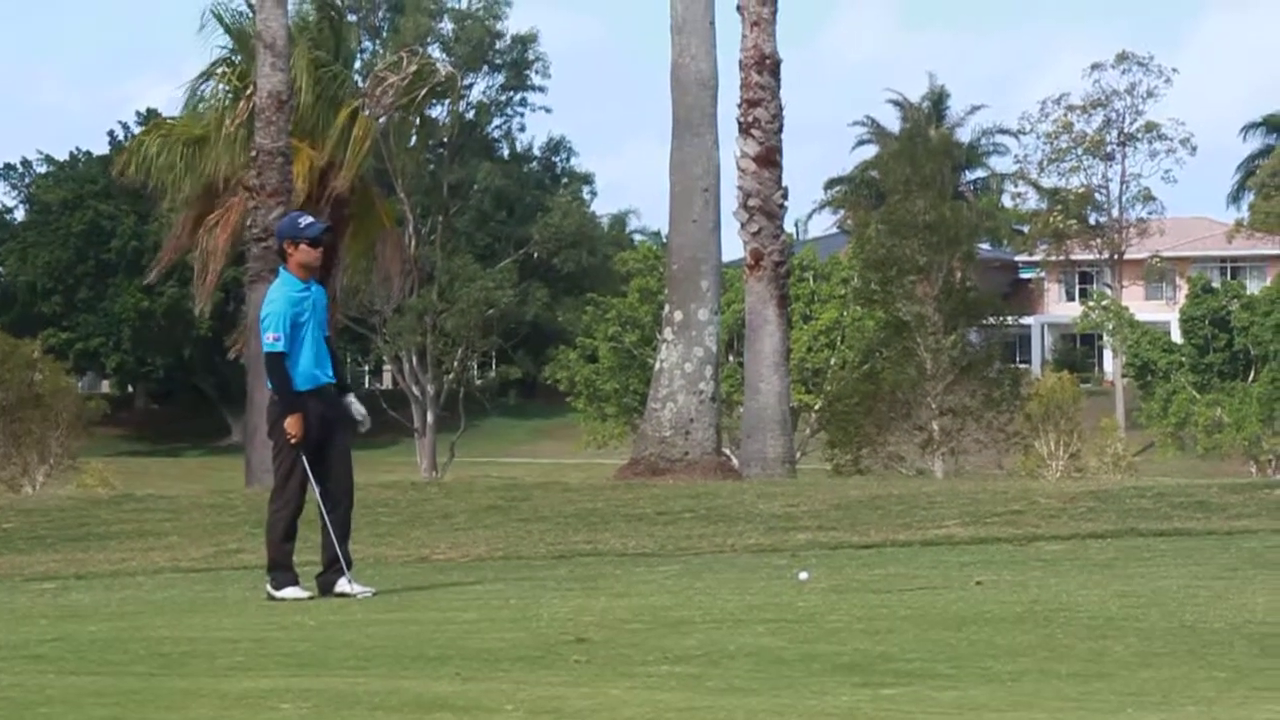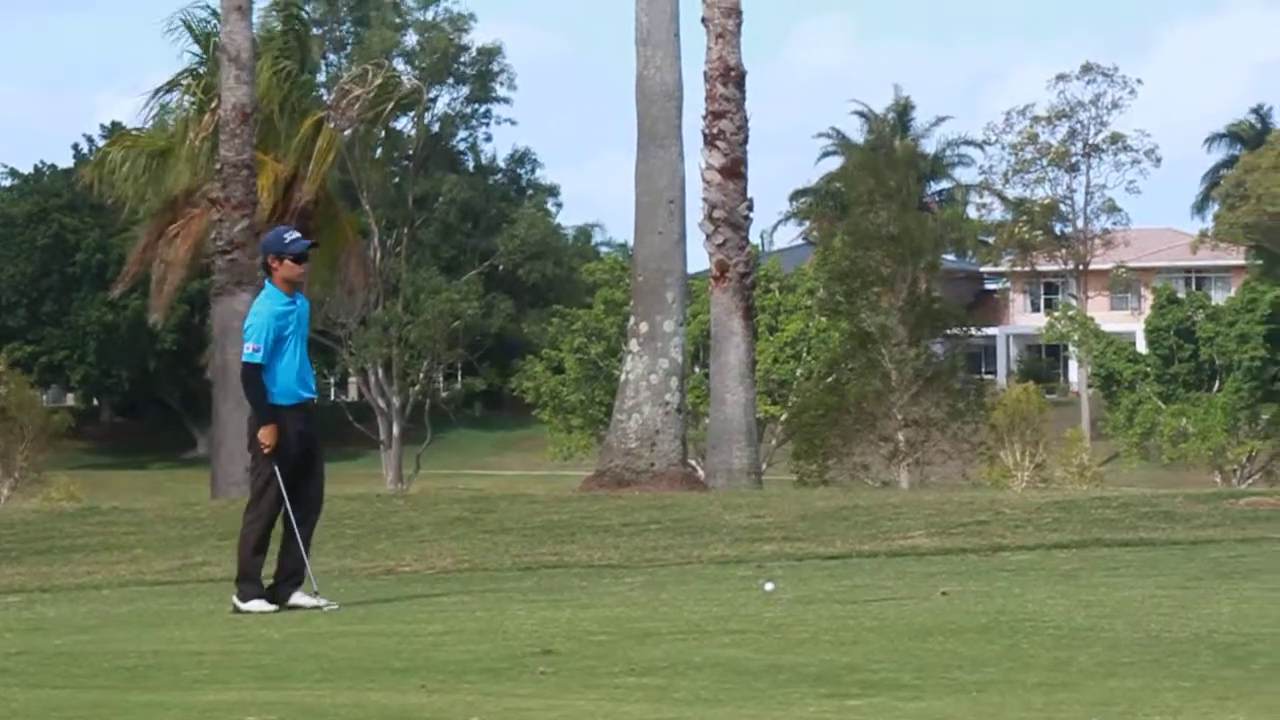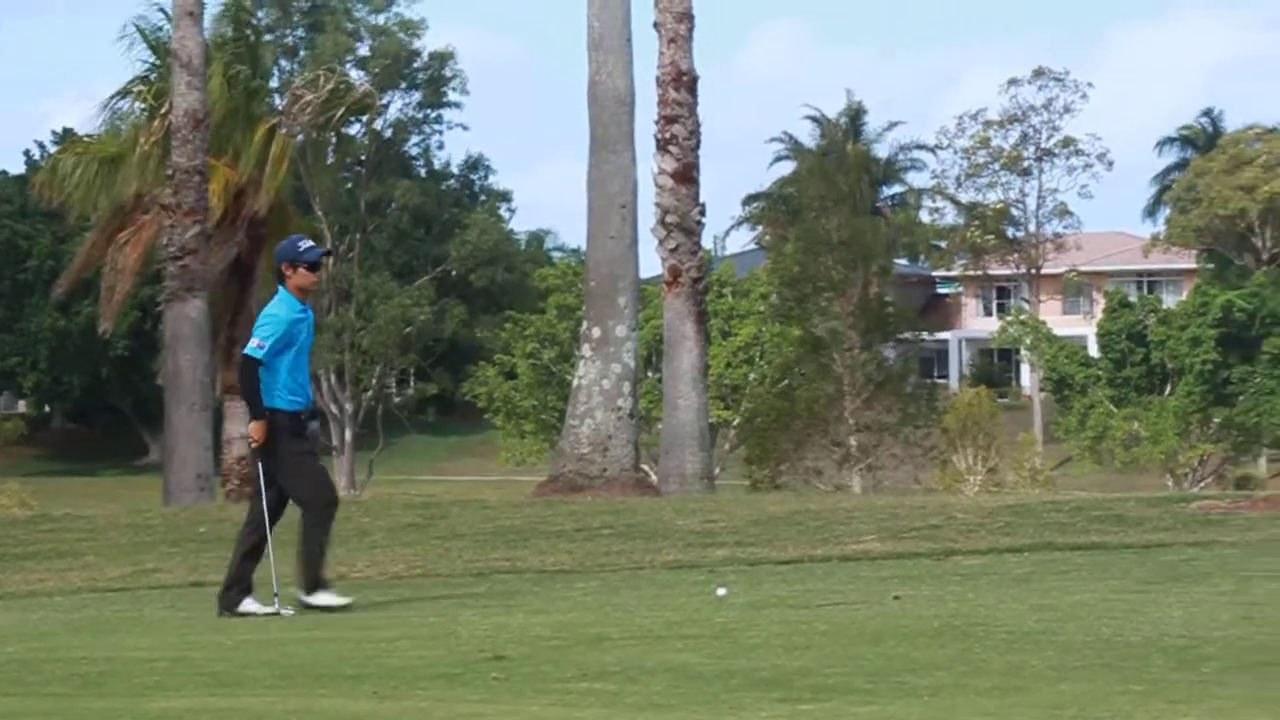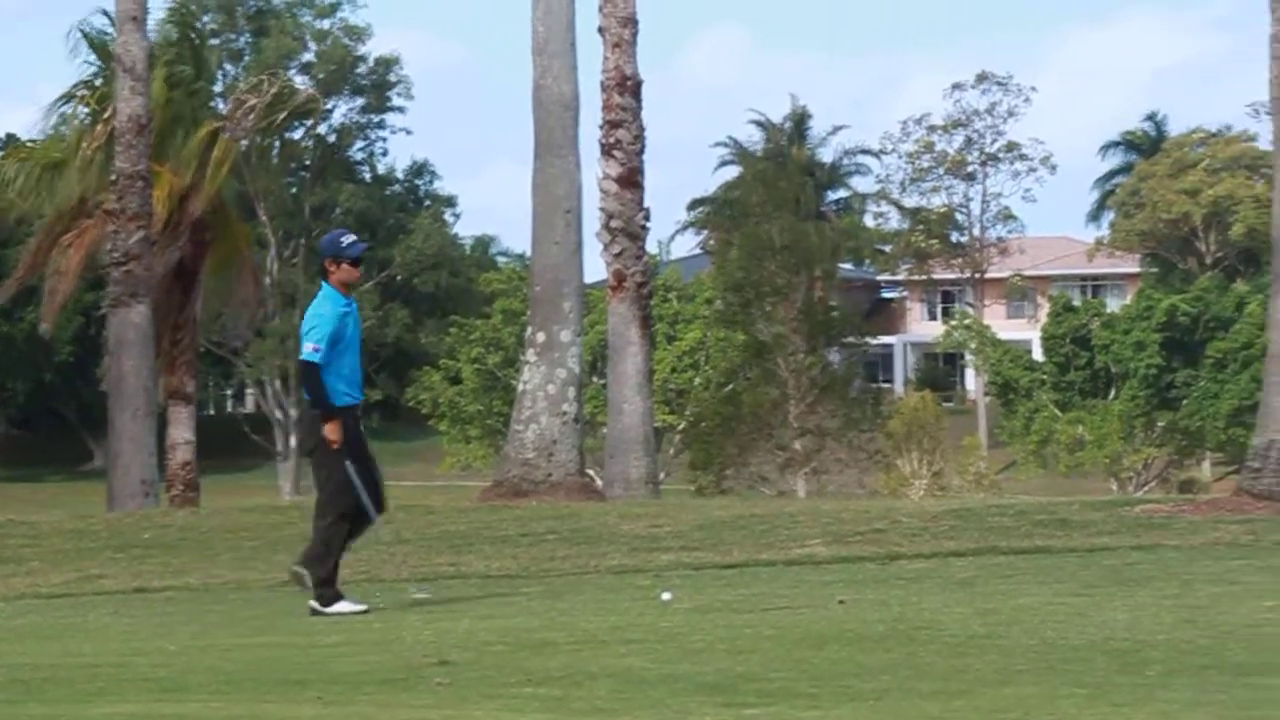
dt=0.5s
person 1, frame 1
left shoulder: (317, 292)
right shoulder: (281, 298)
right elbow: (274, 361)
left wrist: (346, 395)
right wrist: (291, 412)
left hip: (325, 399)
right hip: (295, 404)
left knee: (340, 489)
right knee: (289, 495)
left ankle: (334, 575)
right ankle: (280, 579)
person 1, frame 2
left shoulder: (301, 304)
right shoulder: (266, 310)
right elbow: (251, 372)
right wrist: (266, 423)
left hip: (302, 414)
right hip: (277, 418)
left knee: (308, 504)
right knee: (265, 506)
left ankle: (287, 587)
right ankle: (247, 592)
person 1, frame 3
left shoulder: (304, 312)
right shoulder: (280, 315)
right elbow: (248, 365)
left wrist: (308, 416)
right wrist: (257, 417)
left hip: (292, 422)
right hip: (276, 423)
left knee: (266, 511)
right knee: (321, 499)
left ankle: (235, 594)
right ankle: (311, 585)
person 1, frame 4
left shoulder: (348, 307)
right shoulder: (325, 312)
right elbow: (307, 370)
right wrist: (330, 419)
left hip: (344, 417)
right hip: (326, 419)
left knee: (371, 501)
right knee: (336, 509)
left ankle: (311, 564)
right ankle: (324, 596)
